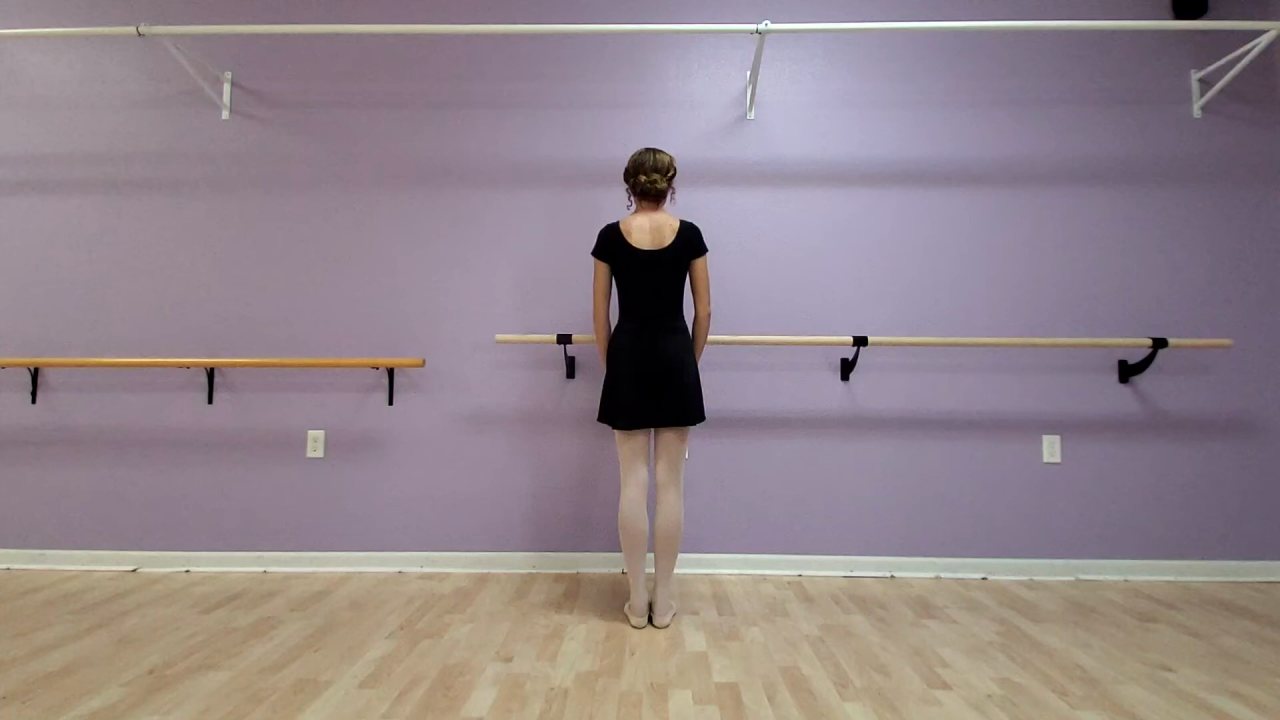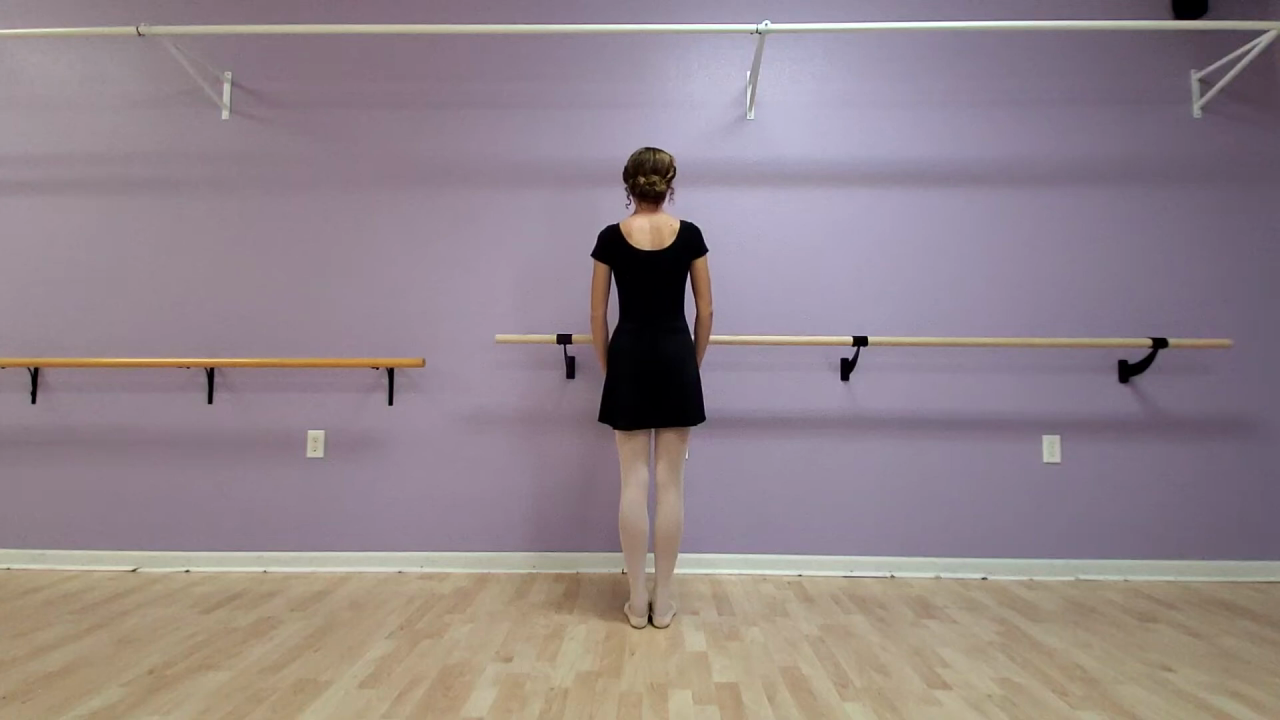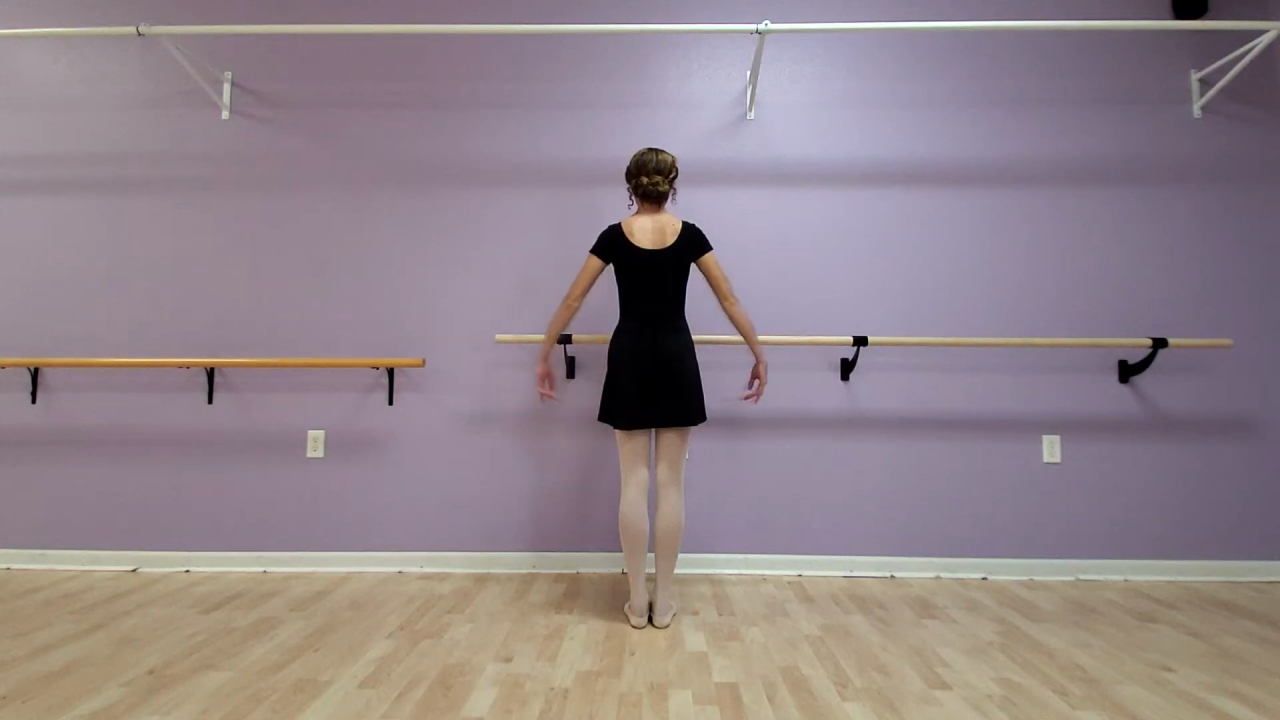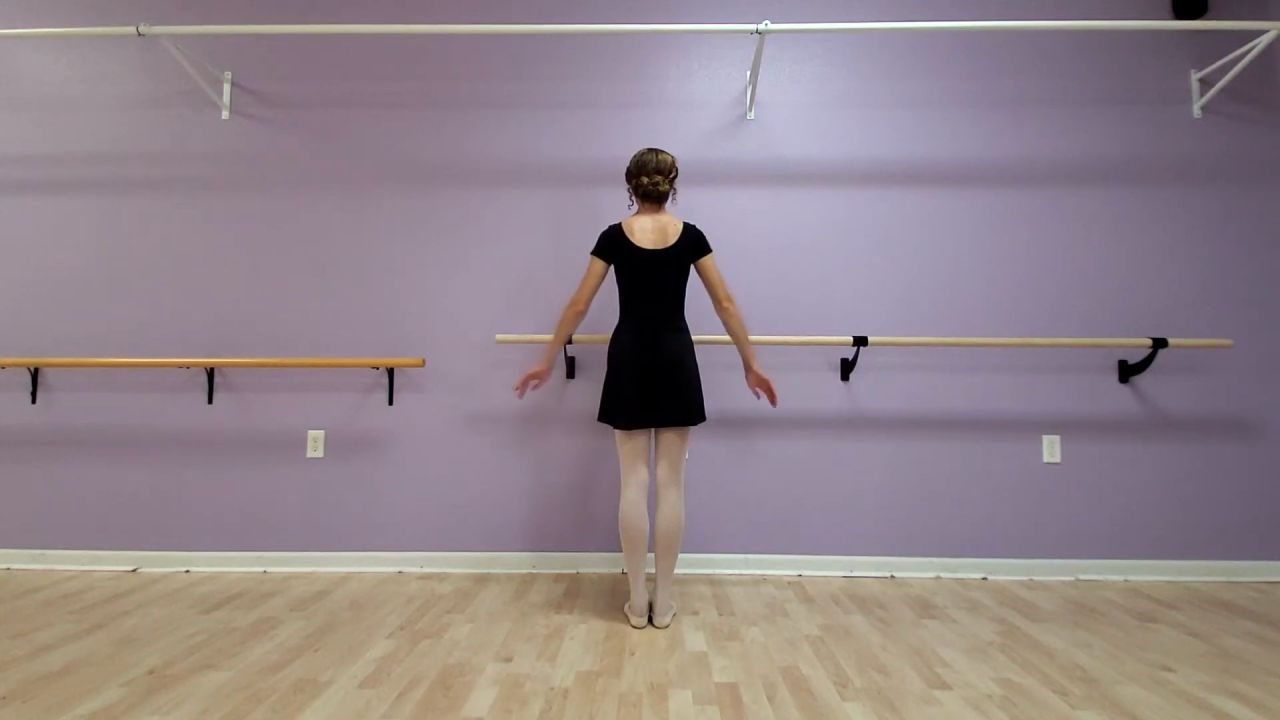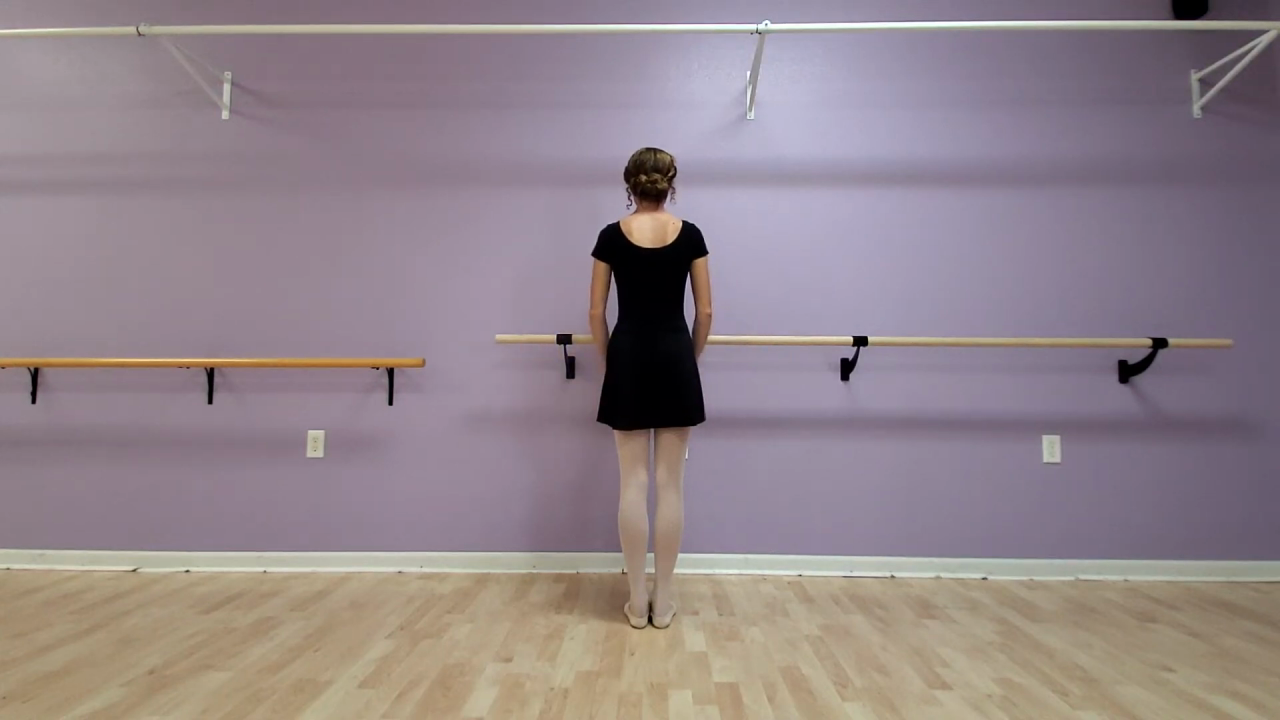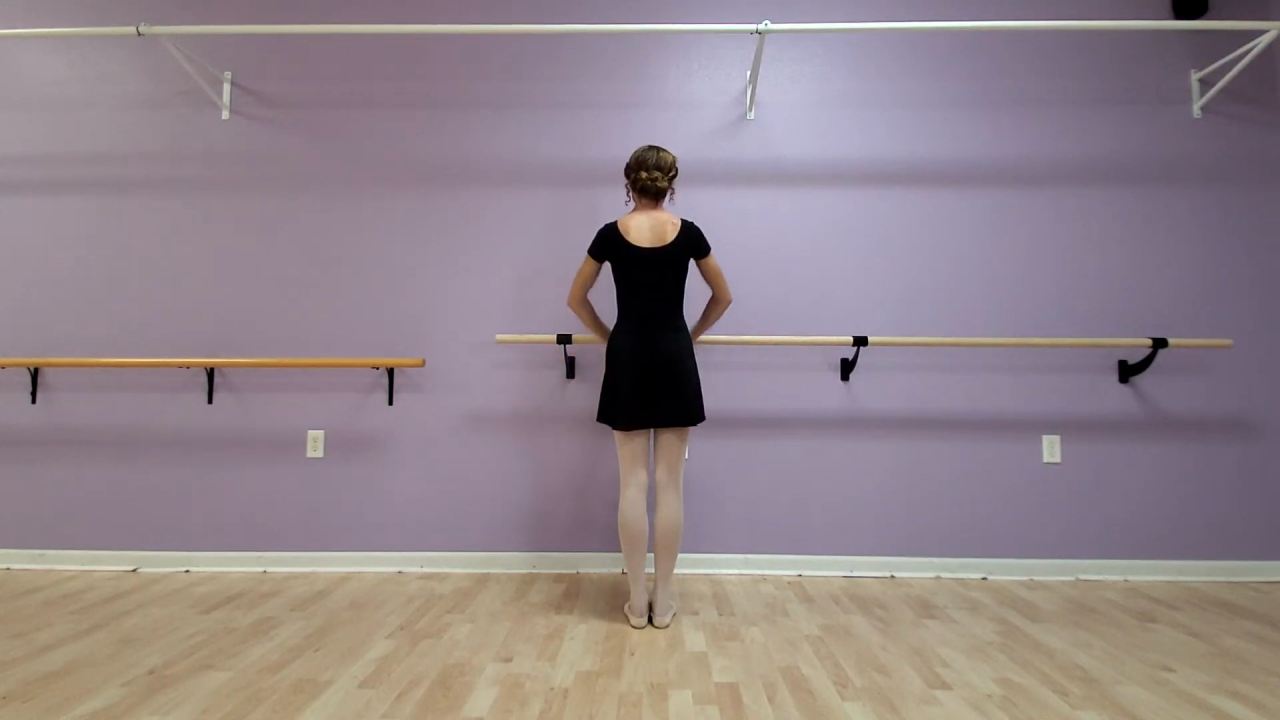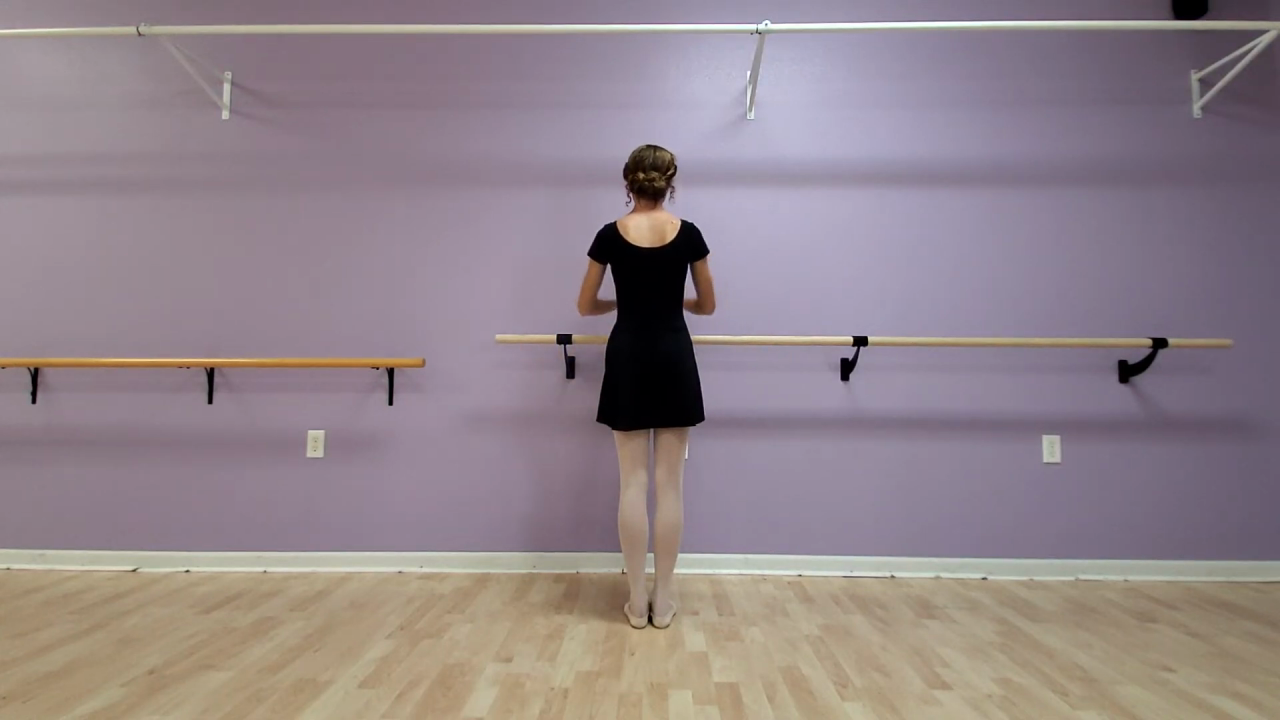
dt=0.7s
person 1, frame 1
left shoulder: (611, 236)
right shoulder: (689, 235)
left elbow: (600, 314)
right elbow: (703, 311)
left wrist: (610, 365)
left hip: (628, 359)
right hip: (674, 358)
left knee: (633, 482)
right knee: (670, 483)
left ankle: (637, 600)
right ankle: (663, 600)
person 1, frame 2
left shoulder: (611, 237)
right shoulder: (689, 235)
left elbow: (598, 315)
right elbow: (705, 311)
left wrist: (608, 368)
right wrist: (692, 364)
left hip: (629, 359)
right hip: (675, 359)
left knee: (633, 482)
right knee: (669, 483)
left ankle: (637, 600)
right ankle: (662, 601)
person 1, frame 3
left shoulder: (614, 236)
right shoulder: (689, 235)
left elbow: (572, 300)
right elbow: (729, 300)
left wrist: (544, 356)
right wrist: (759, 355)
left hip: (630, 360)
right hip: (676, 359)
left knee: (634, 482)
right knee: (670, 483)
left ankle: (638, 601)
right ankle: (663, 601)
person 1, frame 4
left shoulder: (614, 236)
right shoulder: (690, 236)
left elbow: (578, 305)
right elbow: (725, 304)
left wrist: (547, 361)
right wrist: (750, 363)
left hip: (629, 360)
right hip: (675, 360)
left knee: (633, 482)
right knee: (670, 483)
left ankle: (639, 602)
right ankle: (664, 601)
person 1, frame 5
left shoulder: (612, 236)
right shoulder: (689, 235)
left elbow: (596, 312)
right elbow: (705, 311)
left wrist: (611, 364)
right wrist: (688, 361)
left hip: (628, 358)
right hip: (674, 358)
left knee: (633, 482)
right knee: (669, 483)
left ankle: (638, 600)
right ankle: (662, 600)
person 1, frame 6
left shoulder: (611, 234)
right shoulder: (688, 233)
left elbow: (575, 299)
right elbow: (723, 297)
left hip: (628, 359)
right hip: (674, 359)
left knee: (633, 482)
right knee: (669, 483)
left ankle: (637, 600)
right ankle: (662, 599)
person 1, frame 7
left shoulder: (610, 236)
right shoulder: (688, 234)
left elbow: (585, 306)
right elbow: (707, 305)
left hip: (628, 358)
right hip: (675, 358)
left knee: (633, 483)
right knee: (669, 484)
left ankle: (638, 601)
right ankle: (664, 600)
